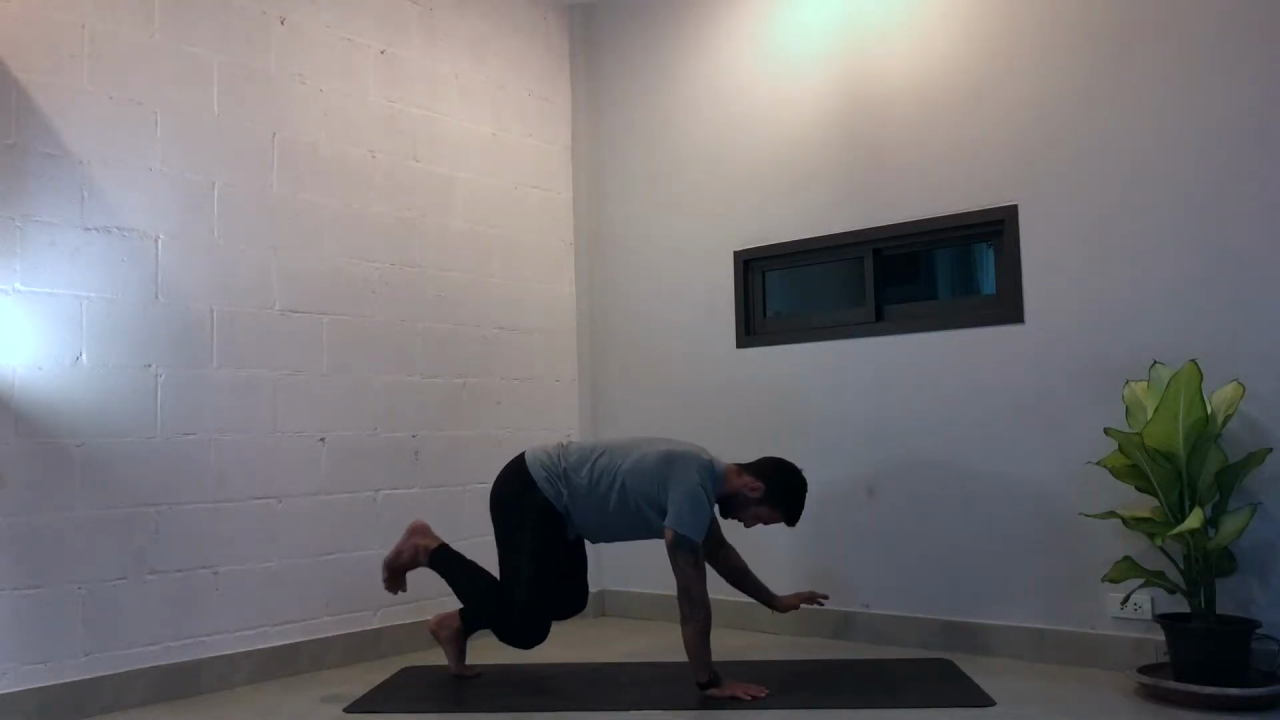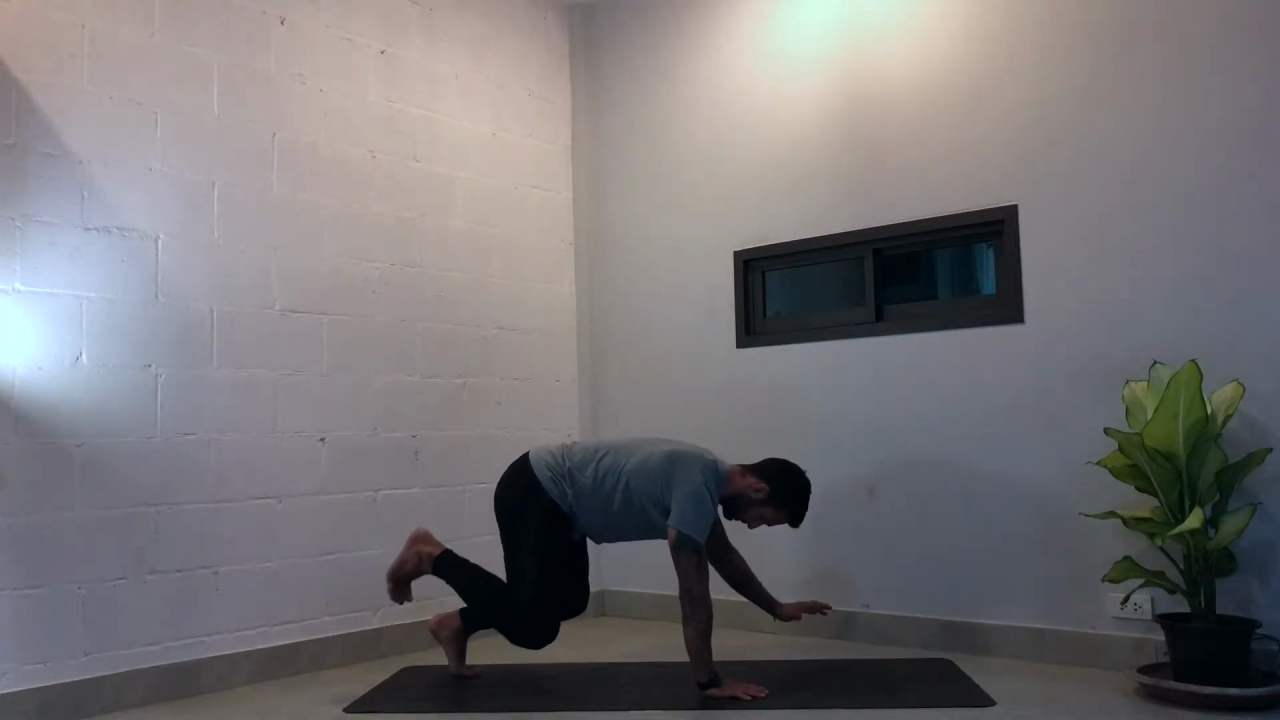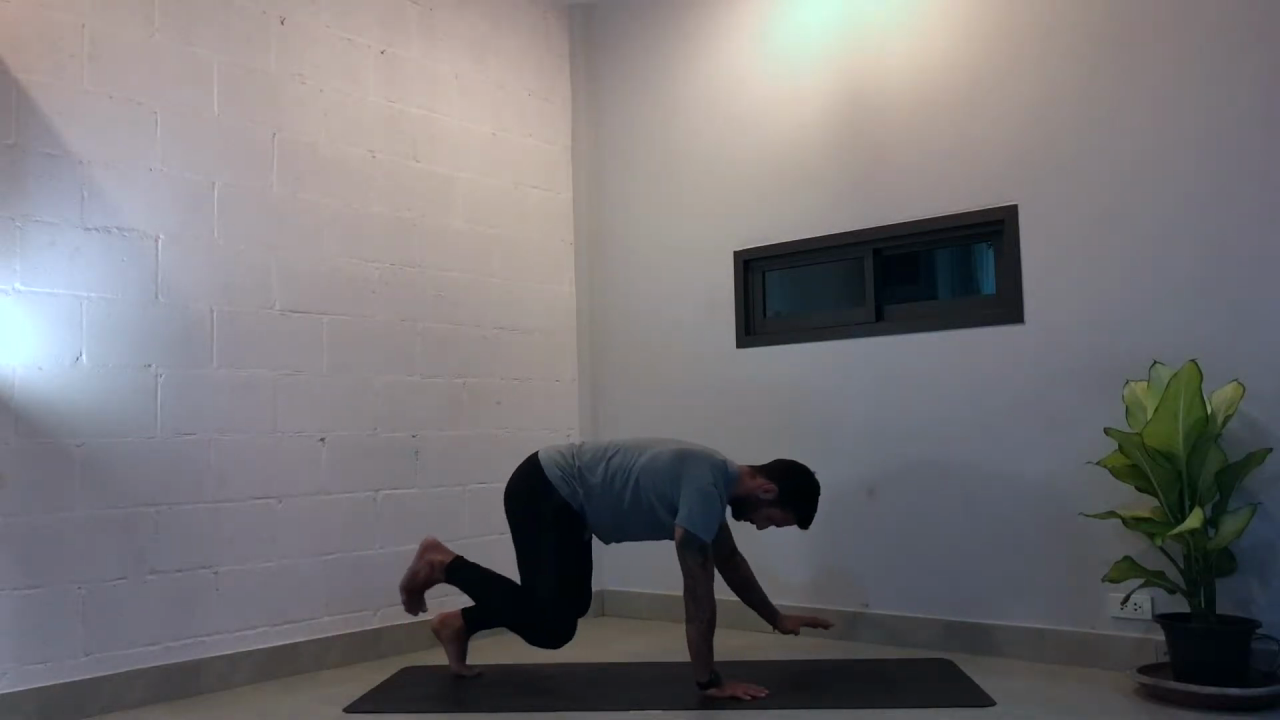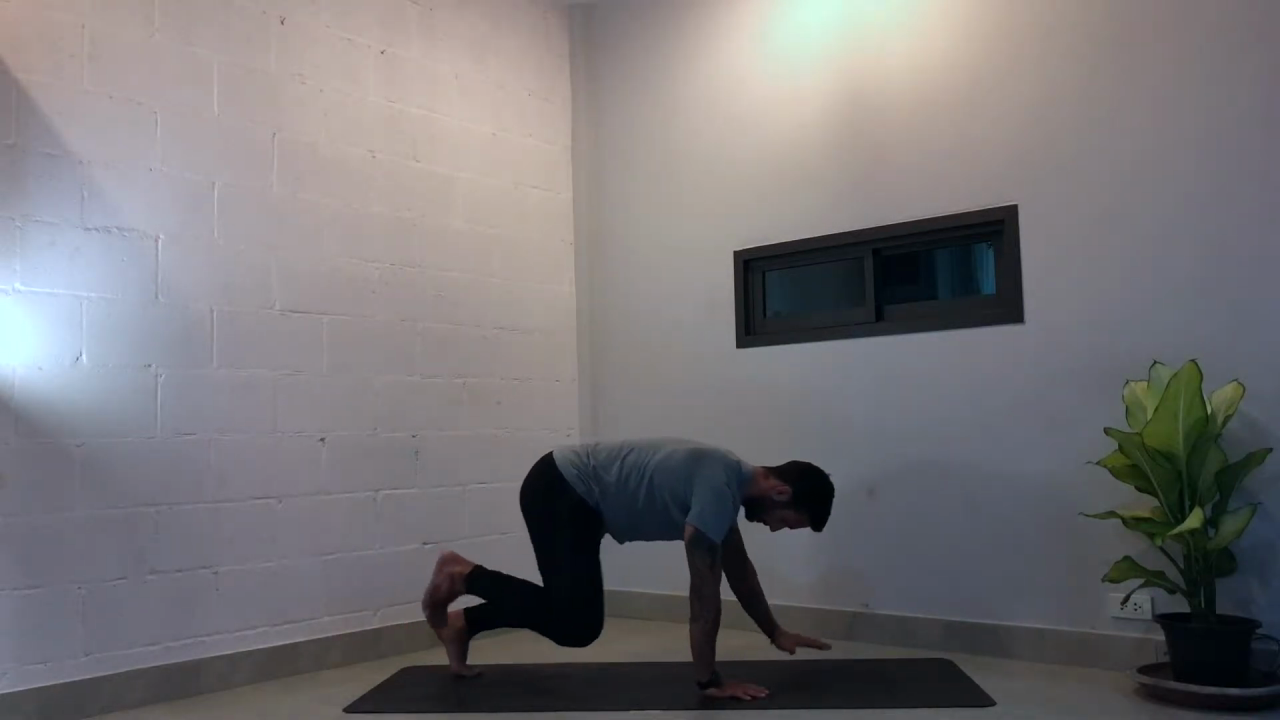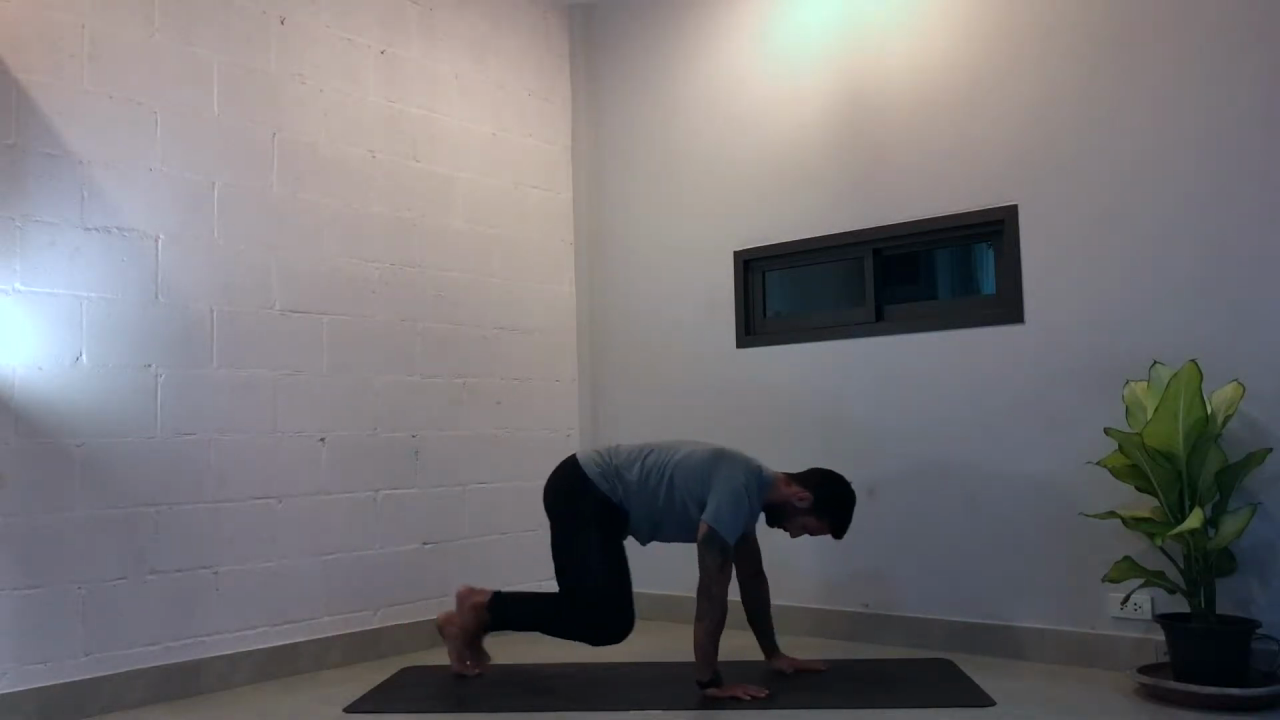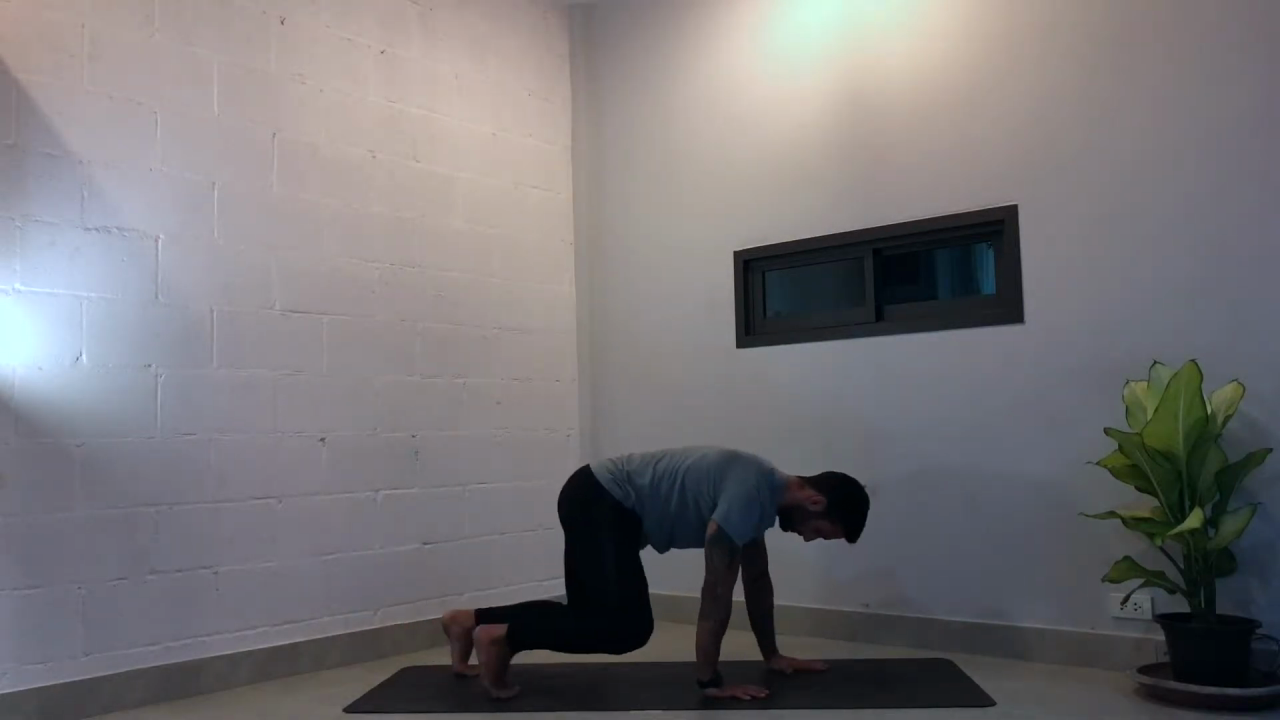
dt=0.2s
person 1, frame 1
left shoulder: (701, 476)
right shoulder: (692, 486)
left elbow: (719, 552)
right elbow: (692, 593)
left wrist: (775, 601)
right wrist: (708, 680)
left hip: (549, 495)
right hip: (529, 492)
left knee: (568, 601)
right knee: (522, 627)
left ankle: (456, 624)
right ankle: (428, 549)
person 1, frame 2
left shoulder: (705, 477)
right shoulder: (696, 487)
left elbow: (724, 556)
right elbow: (694, 593)
left wrist: (777, 609)
right wrist: (708, 680)
left hip: (552, 495)
right hip: (533, 492)
left knee: (570, 602)
right knee: (532, 627)
left ankle: (456, 624)
right ankle: (431, 556)
person 1, frame 3
left shoulder: (714, 477)
right shoulder: (705, 487)
left elbow: (730, 562)
right elbow: (698, 592)
left wrist: (777, 620)
right wrist: (708, 681)
left hip: (559, 492)
right hip: (543, 491)
left knee: (571, 603)
right knee: (550, 626)
left ankle: (458, 623)
right ankle: (443, 564)
person 1, frame 4
left shoulder: (728, 480)
right shoulder: (719, 486)
left elbow: (738, 568)
right elbow: (705, 591)
left wrist: (776, 633)
right wrist: (708, 680)
left hip: (573, 491)
right hip: (559, 490)
left knee: (574, 605)
right knee: (576, 624)
left ankle: (461, 623)
right ankle: (463, 576)
person 1, frame 5
left shoulder: (749, 488)
right shoulder: (738, 489)
left elbow: (751, 576)
right elbow: (713, 590)
left wrist: (773, 653)
right wrist: (708, 679)
left hip: (595, 494)
right hip: (582, 491)
left knee: (585, 607)
right knee: (609, 621)
left ankle: (466, 622)
right ankle: (483, 606)
person 1, frame 6
left shoulder: (762, 495)
right shoulder: (750, 490)
left elbow: (756, 578)
right elbow: (717, 590)
left wrist: (772, 654)
right wrist: (709, 679)
left hip: (609, 503)
right hip: (597, 500)
left knee: (588, 616)
right knee: (628, 627)
left ankle: (470, 623)
right ankle: (503, 637)
